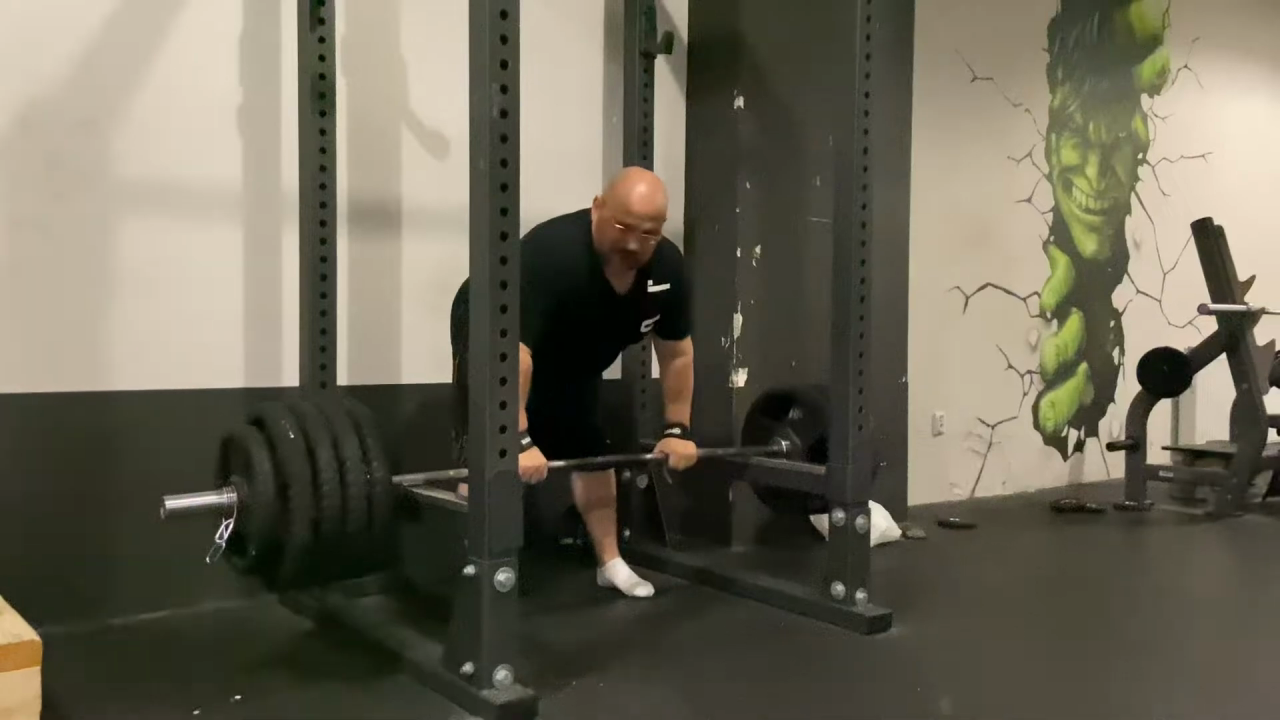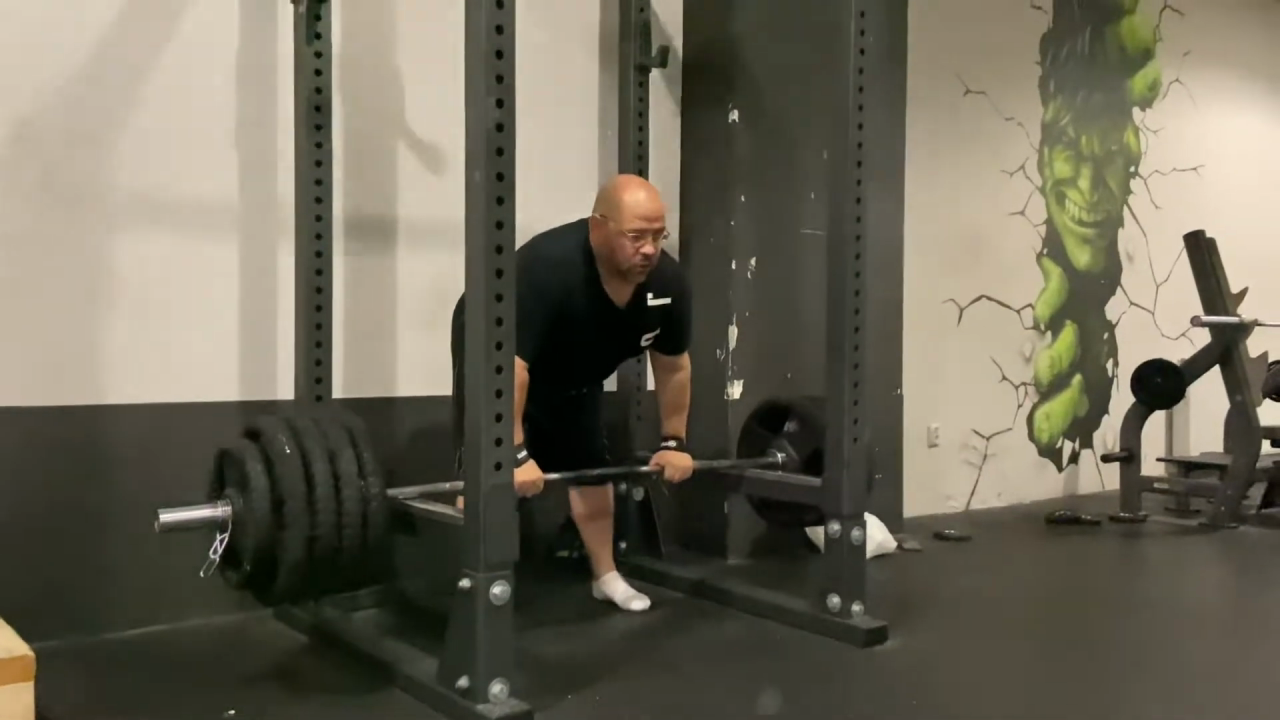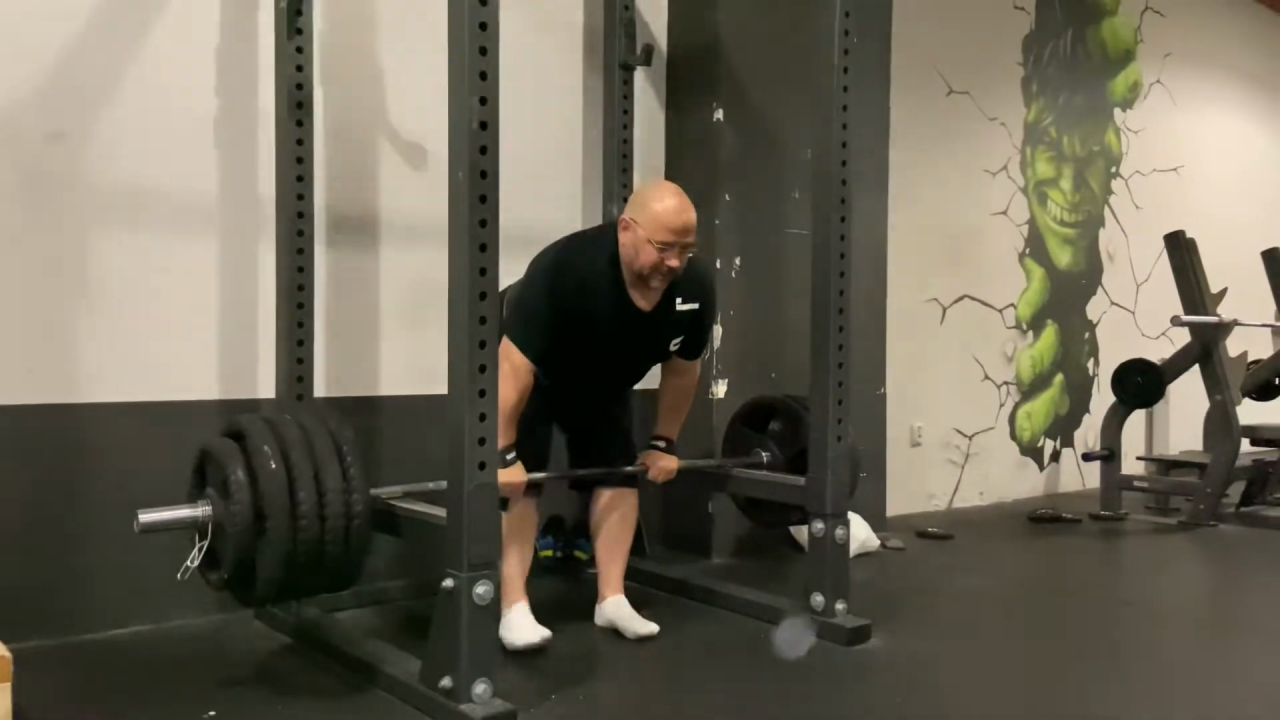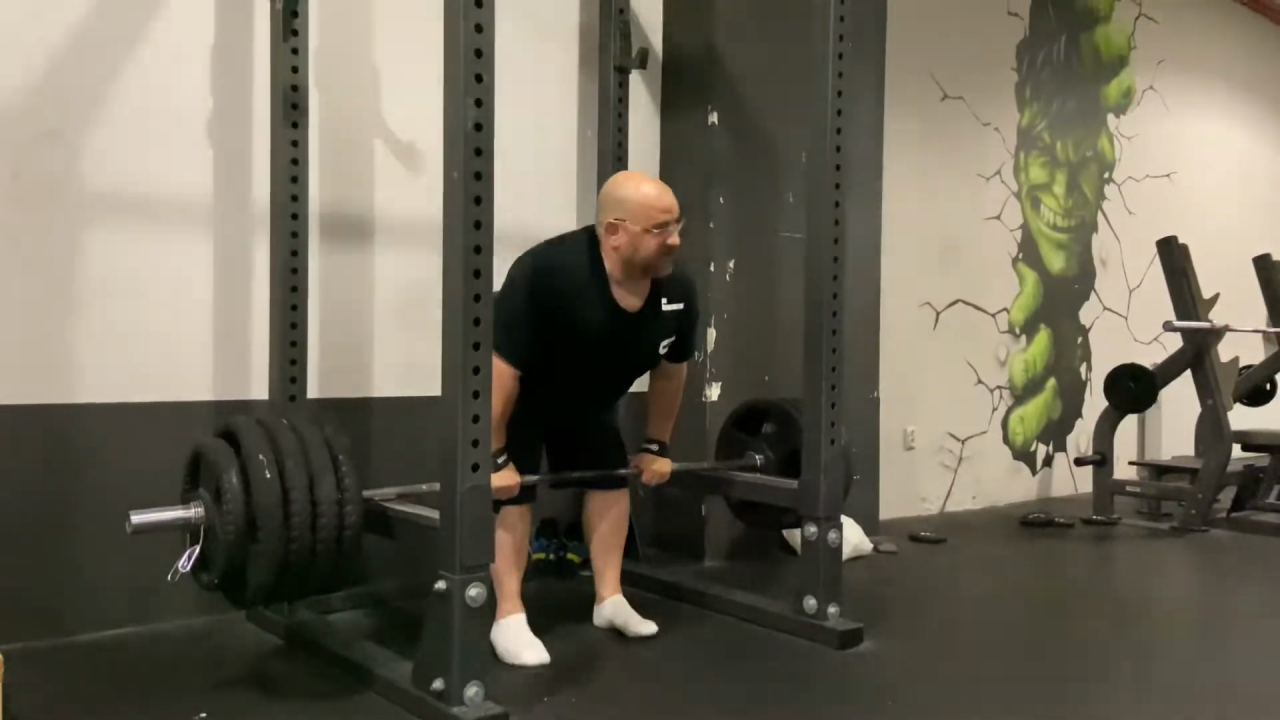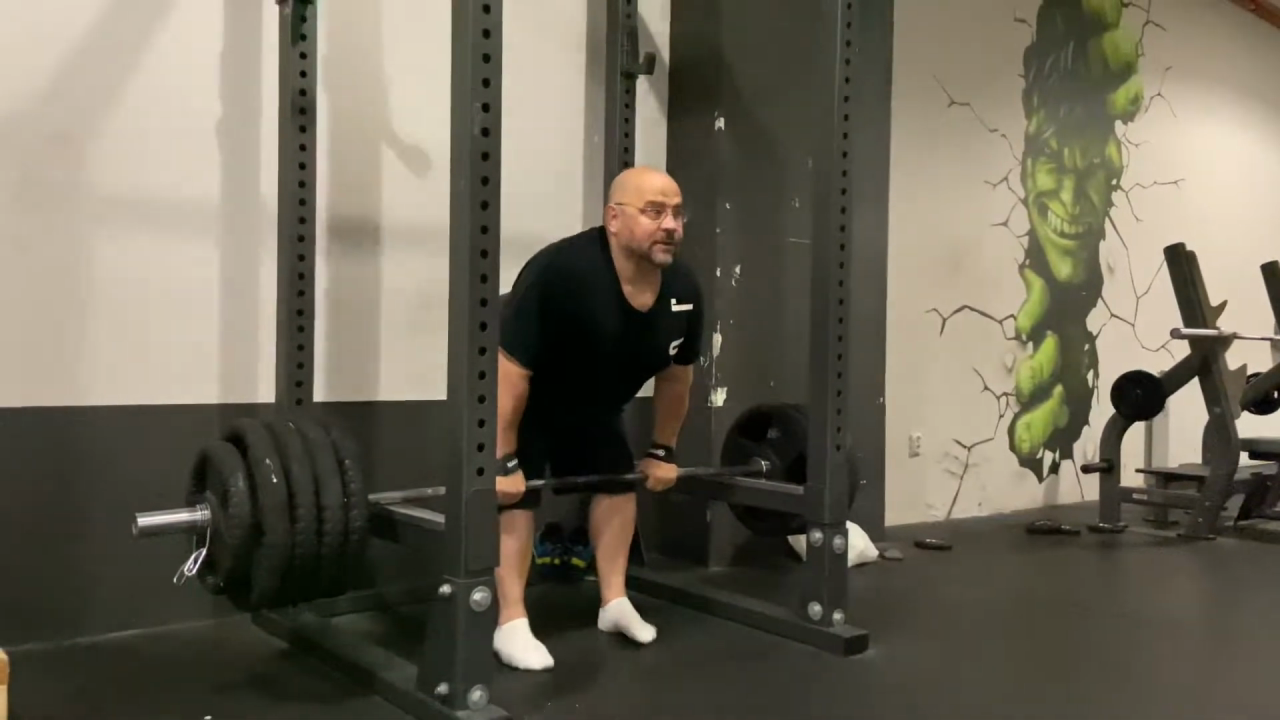
dt=1s
person 1, frame 1
left shoulder: (667, 266)
right shoulder: (551, 251)
left elbow: (676, 352)
right elbow: (512, 352)
left wrist: (677, 429)
right wrist: (518, 440)
left hip: (572, 358)
left knee: (592, 450)
left ankle: (610, 562)
person 1, frame 2
left shoulder: (667, 280)
right shoulder: (548, 265)
left elbow: (673, 367)
right elbow: (509, 366)
left wrist: (673, 442)
right wrist: (515, 454)
left hip: (574, 374)
left knee: (591, 465)
left ankle: (606, 576)
person 1, frame 3
left shoulder: (695, 285)
right shoulder: (567, 267)
left elbow: (683, 368)
right elbow: (515, 363)
left wrist: (663, 444)
right wrist: (503, 454)
left hip: (603, 386)
right hip: (531, 374)
left knee: (620, 474)
right knee: (517, 482)
left ankle: (611, 599)
right ankle: (515, 607)
person 1, frame 4
left shoulder: (677, 289)
right shoulder: (547, 272)
left elbow: (670, 372)
right elbow: (501, 370)
left wrist: (656, 447)
right wrist: (494, 458)
left hip: (589, 398)
right hip: (519, 394)
left knee: (612, 479)
right knee: (513, 490)
left ankle: (609, 600)
right ankle: (509, 617)
person 1, frame 5
left shoulder: (684, 289)
right shoulder: (560, 272)
left elbow: (676, 375)
right elbow: (510, 371)
left wrist: (662, 452)
right wrist: (503, 462)
left hip: (594, 406)
right hip: (523, 401)
left knee: (618, 484)
right knee: (516, 495)
left ankle: (614, 604)
right ankle: (511, 622)
